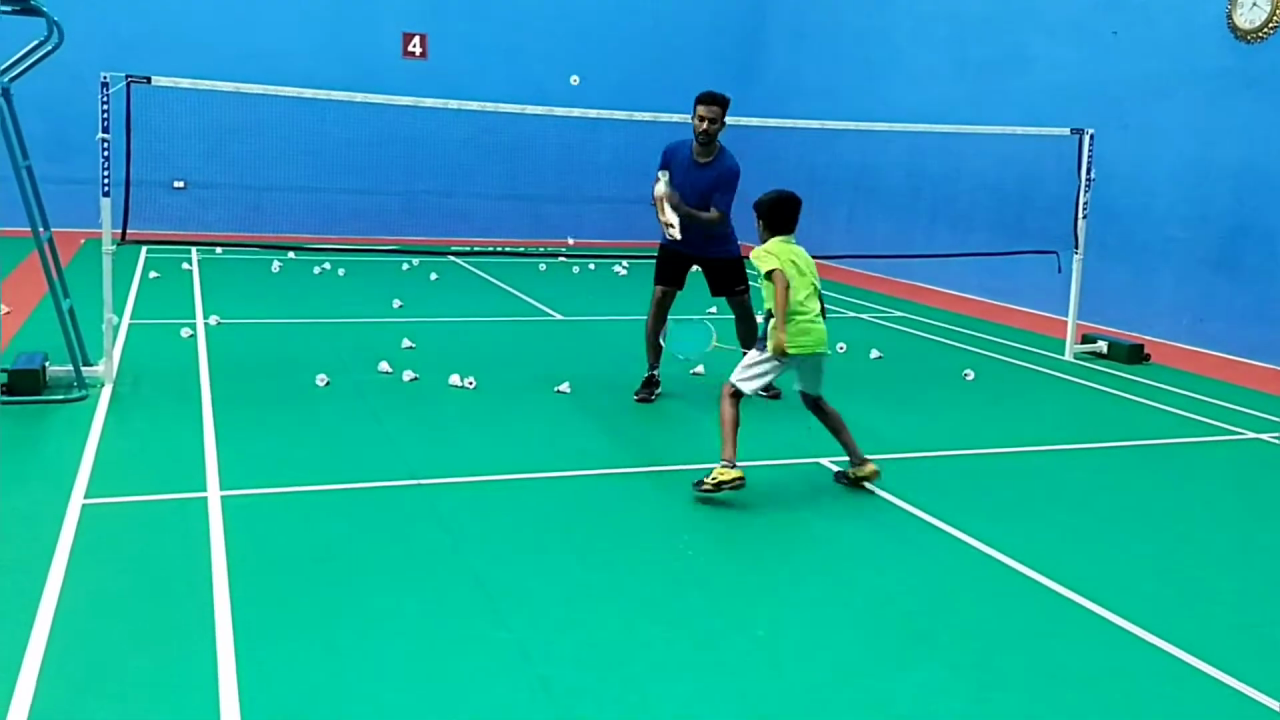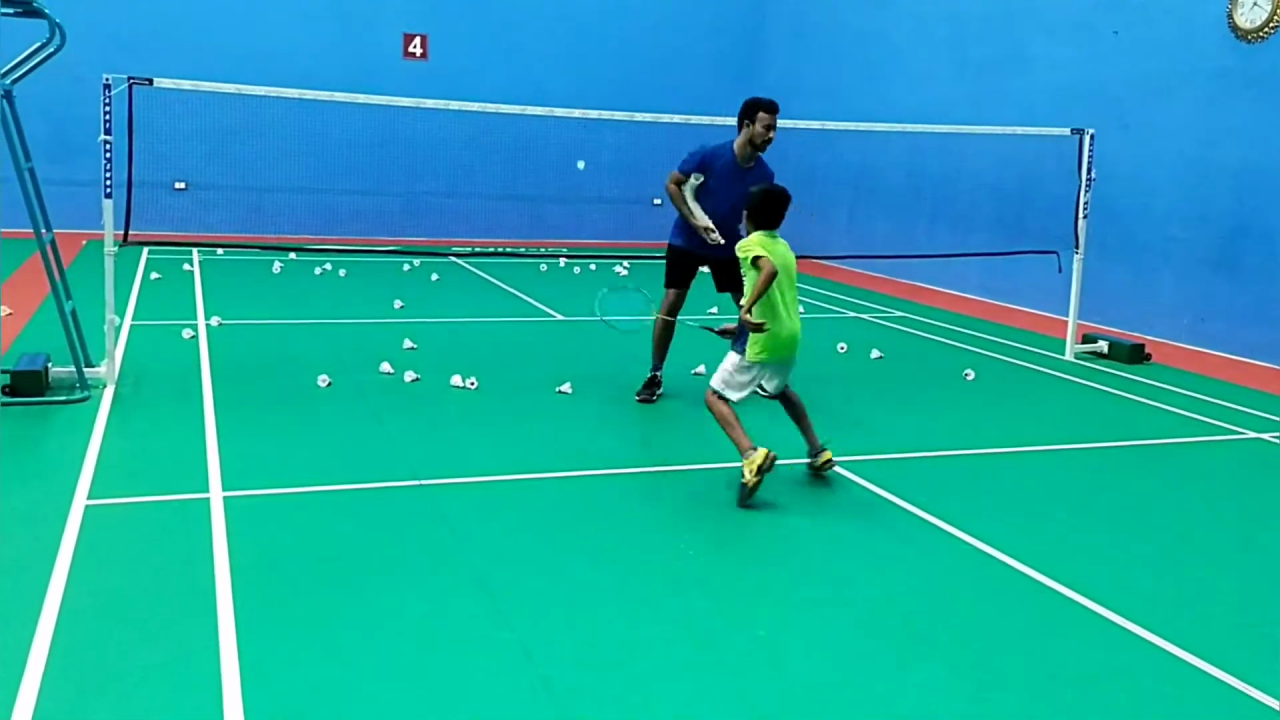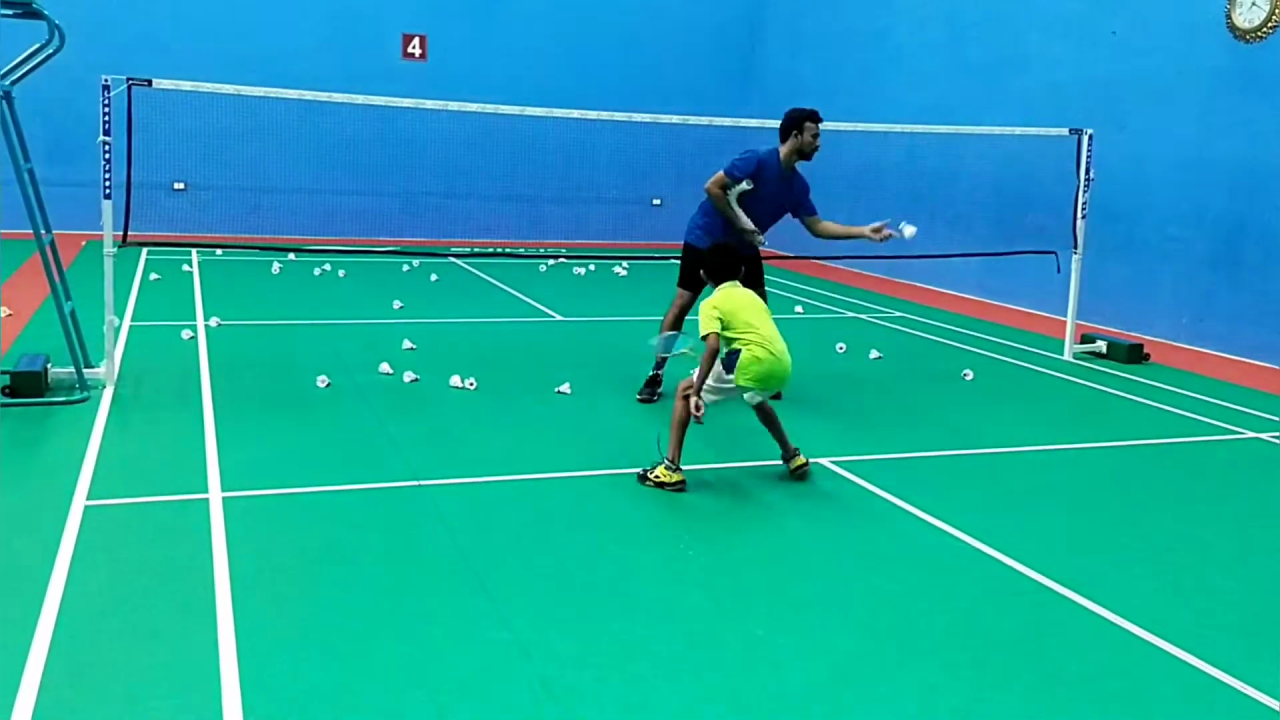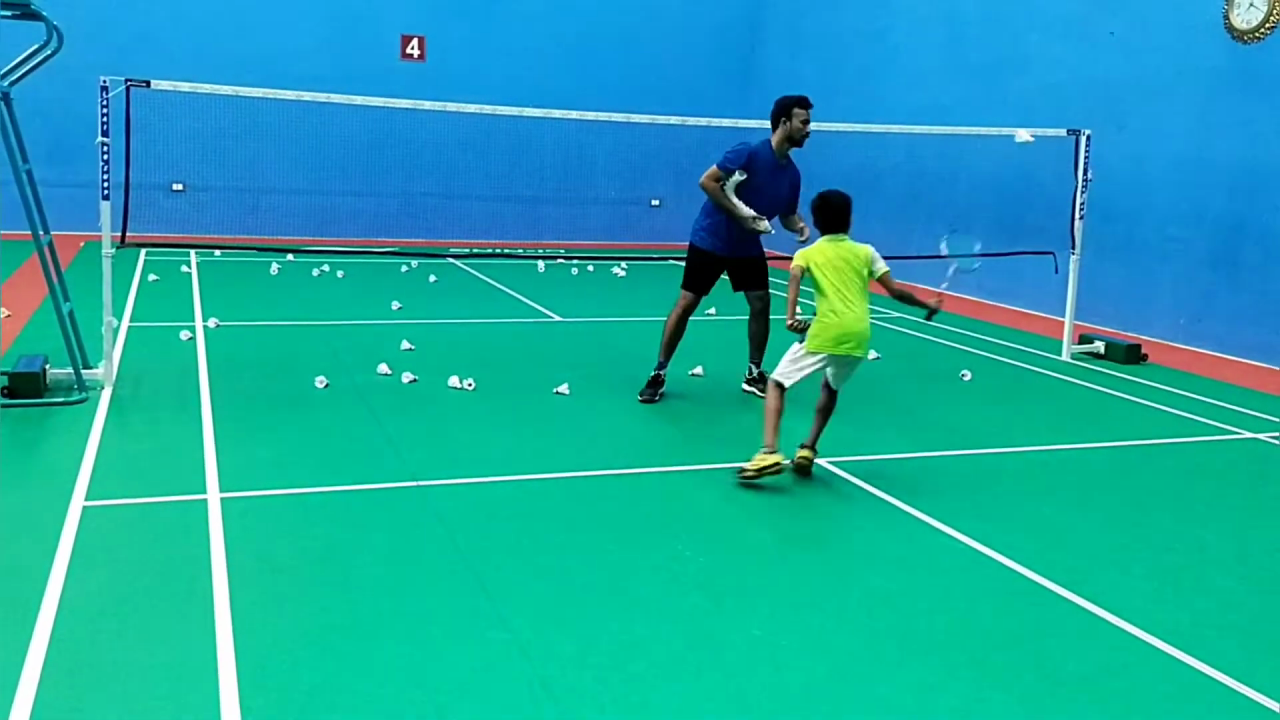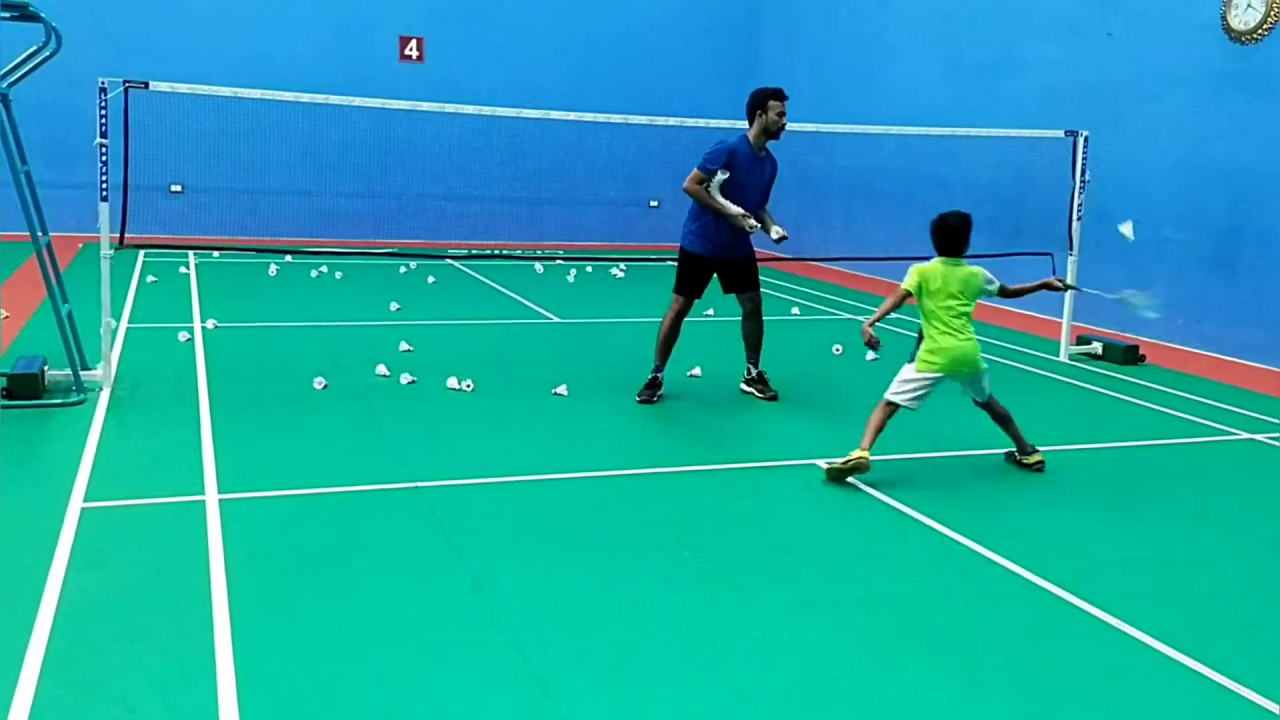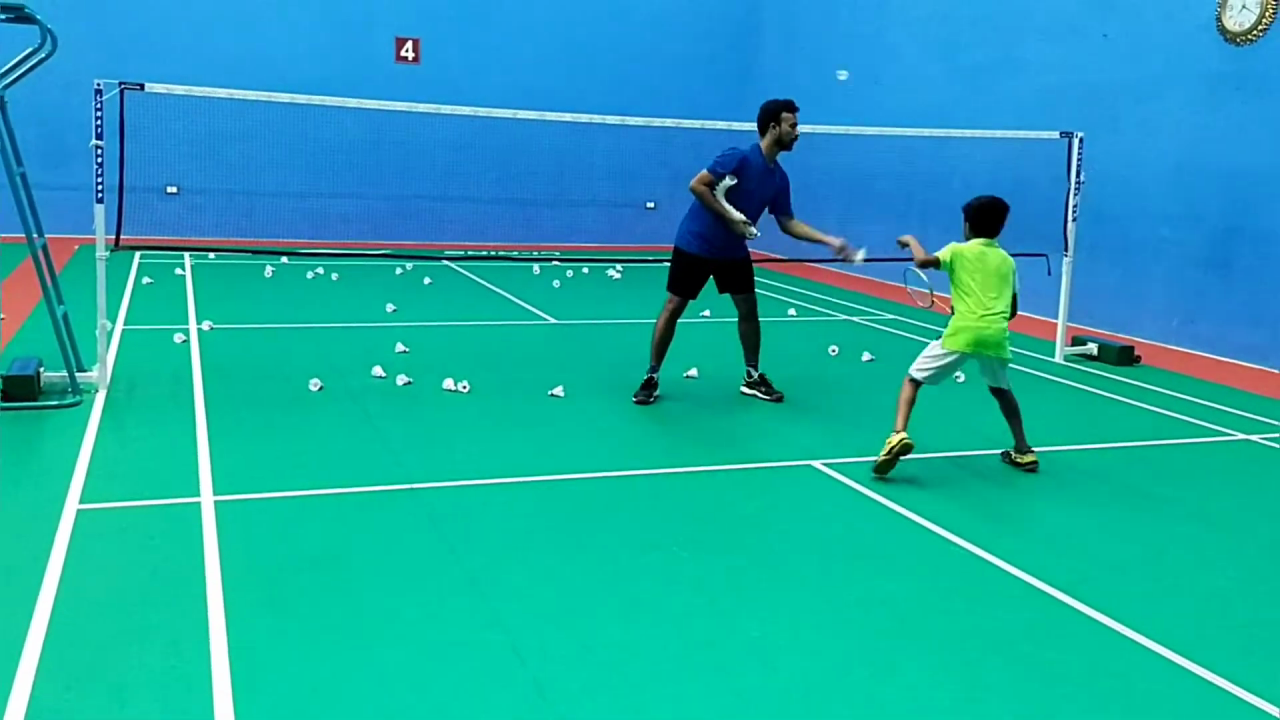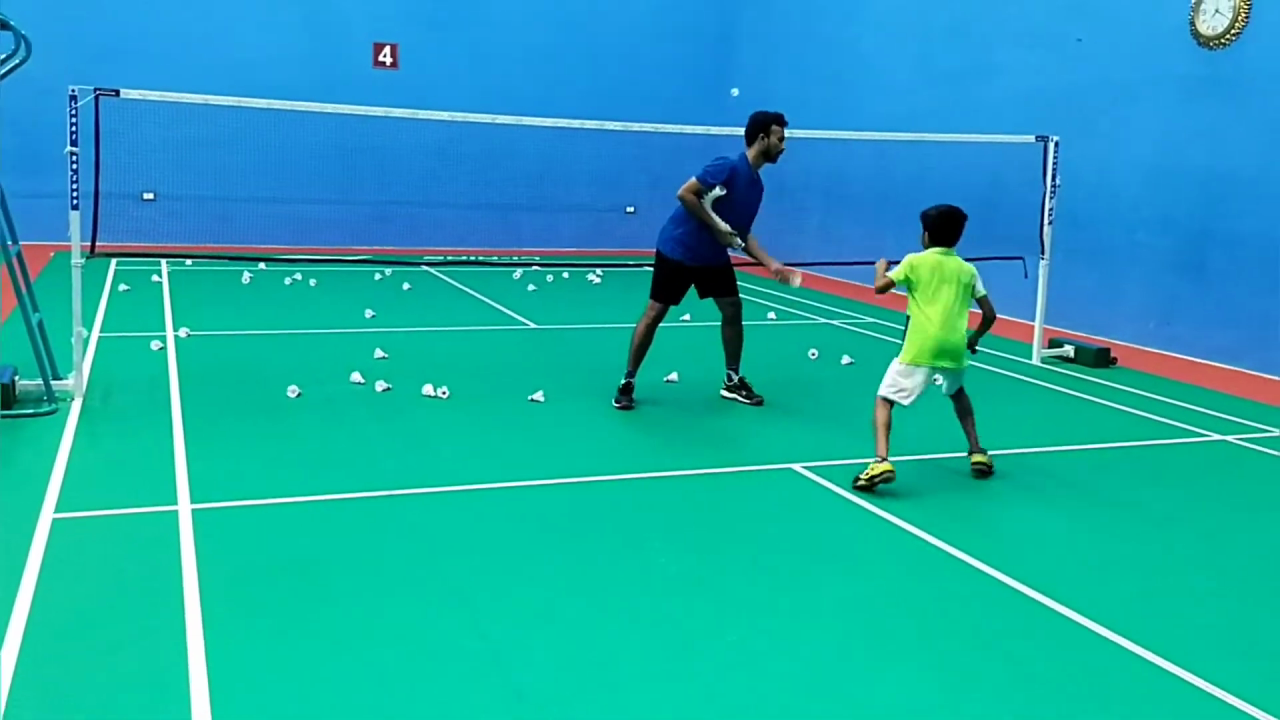
dt=0.3s
person 1, frame 1
left shoulder: (729, 167)
right shoulder: (673, 151)
left elbow: (719, 220)
left wrist: (690, 211)
left hip: (720, 248)
right hip: (678, 240)
left knee: (743, 307)
right knee: (660, 300)
right ankle: (652, 374)
person 1, frame 2
left shoulder: (763, 175)
right shoulder: (706, 155)
right elbow: (672, 184)
right wrist: (694, 221)
left hip: (728, 246)
right hip: (687, 240)
right knee: (671, 303)
right ankle: (655, 375)
person 1, frame 3
left shoulder: (798, 185)
right shoulder: (756, 161)
left elbow: (816, 226)
right elbow: (712, 187)
left wrist: (865, 232)
right wrist: (739, 223)
left hip: (742, 247)
right hip: (704, 240)
right knee: (682, 303)
right ankle: (656, 374)
person 1, frame 4
left shoulder: (790, 173)
right shoulder: (747, 152)
left elbow: (787, 216)
right elbow: (707, 182)
left wrist: (801, 226)
right wrist: (740, 215)
left hip: (746, 247)
right hip: (709, 241)
left knee: (761, 305)
right knee: (686, 305)
left ankle: (754, 374)
right ankle: (658, 374)
person 1, frame 5
left shoulder: (770, 163)
right shoulder: (729, 150)
right elbow: (690, 185)
left wrist: (772, 227)
right wrist: (729, 213)
left hip: (739, 248)
right hip: (701, 244)
left knee: (753, 306)
right knee: (679, 307)
left ankle: (753, 375)
right ankle: (656, 376)
person 1, frame 6
left shoulder: (778, 177)
right shoulder: (739, 157)
left elbow: (788, 223)
right elbow: (697, 186)
left wrist: (828, 241)
right wrist: (729, 218)
left hip: (734, 250)
right hip: (695, 243)
left knee: (748, 308)
right knee: (673, 307)
left ankle: (752, 377)
right ankle: (651, 377)
person 1, frame 7
left shoulder: (757, 186)
right shoulder: (728, 167)
left elbow: (745, 234)
right elbow: (685, 194)
left wrist: (769, 262)
right wrist: (716, 228)
left hip: (714, 256)
right hip: (677, 249)
left knee: (733, 310)
right knee: (654, 314)
left ankle: (733, 380)
right ankle: (627, 382)
person 2, frame 1
left shoulder: (763, 251)
right shoulder: (803, 254)
left elbow: (781, 283)
left wrist: (781, 331)
left hip: (786, 339)
right hip: (814, 339)
left knee: (729, 393)
right knee: (812, 399)
left ankle: (728, 467)
right ankle: (860, 463)
person 2, frame 2
left shoulder: (749, 245)
right shoulder: (783, 248)
left elbow: (770, 270)
left wrist: (746, 308)
right wrist: (740, 326)
left hip: (763, 337)
right hip: (789, 335)
left knee: (715, 397)
right knee: (780, 389)
left ankle: (752, 454)
right ankle: (817, 452)
person 2, frame 3
left shoulder: (710, 304)
right shoulder: (753, 297)
left elbow: (713, 347)
left wrist: (699, 392)
left hip: (754, 363)
right hip: (783, 367)
left knee: (686, 391)
right knee: (757, 398)
left ankle: (671, 468)
right ankle: (792, 457)
person 2, frame 4
left shoulder: (806, 254)
right shoulder: (865, 252)
left elbow: (795, 277)
right elbow: (894, 291)
left wrist: (790, 316)
right wrist: (930, 306)
left hip: (822, 333)
right hip: (854, 337)
left knee: (776, 385)
right knee: (830, 389)
left ankle: (769, 453)
right ankle: (807, 450)
person 2, frame 5
left shoulder: (920, 272)
right shoulder: (978, 275)
left elbow: (897, 299)
right elbow: (1008, 292)
left wrist: (870, 323)
right wrist: (1044, 285)
left hip: (933, 355)
right hip: (968, 354)
left knee: (888, 404)
right knee: (984, 400)
left ankle: (860, 454)
right ankle: (1026, 451)
person 2, frame 6
left shoulder: (958, 251)
right shoulder: (1008, 262)
left elbow: (923, 261)
right elbow: (1011, 311)
left wrist: (911, 240)
left hip: (962, 334)
right hip: (996, 336)
left knee: (912, 380)
right knee: (1000, 388)
left ankle: (899, 434)
right ankle: (1023, 453)
person 2, frame 7
left shoulder: (915, 262)
right shoulder: (968, 269)
left elbow: (881, 286)
right elbow: (989, 315)
left wrist: (880, 267)
right wrist: (974, 339)
left hip: (921, 348)
right hip: (955, 347)
left knee: (883, 401)
right knee: (957, 392)
left ankle: (881, 462)
right ankle: (978, 455)
